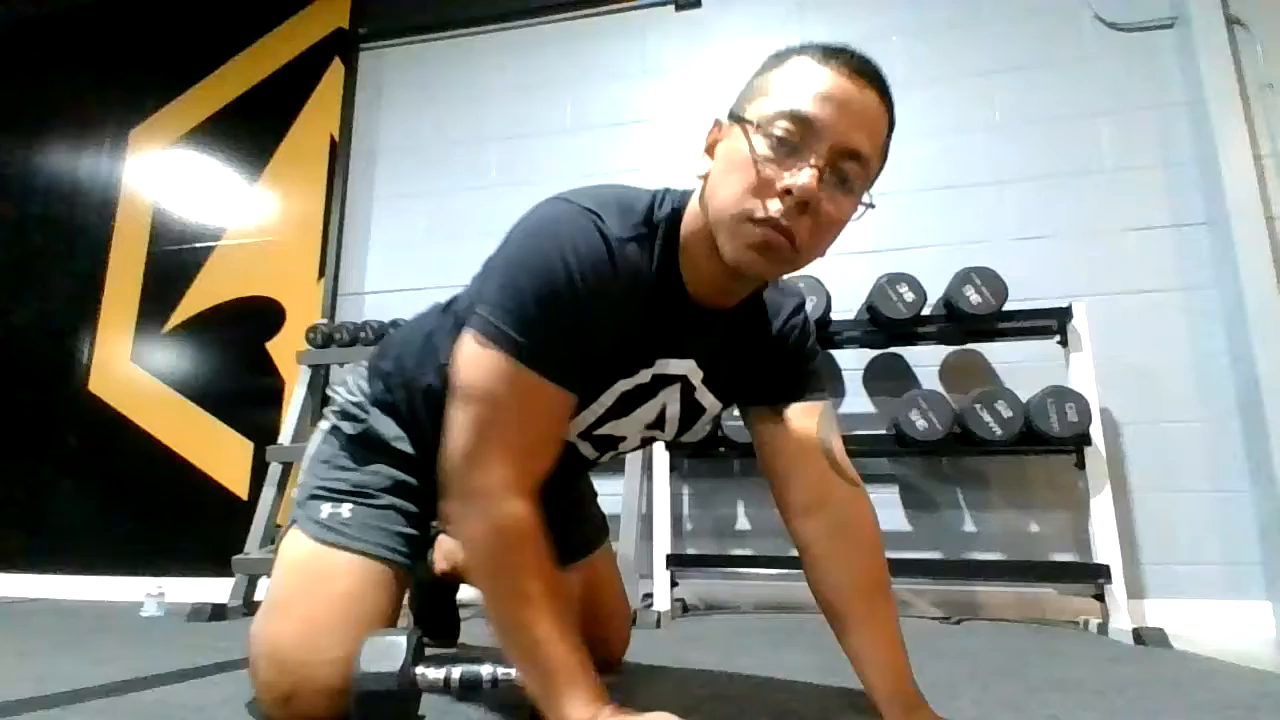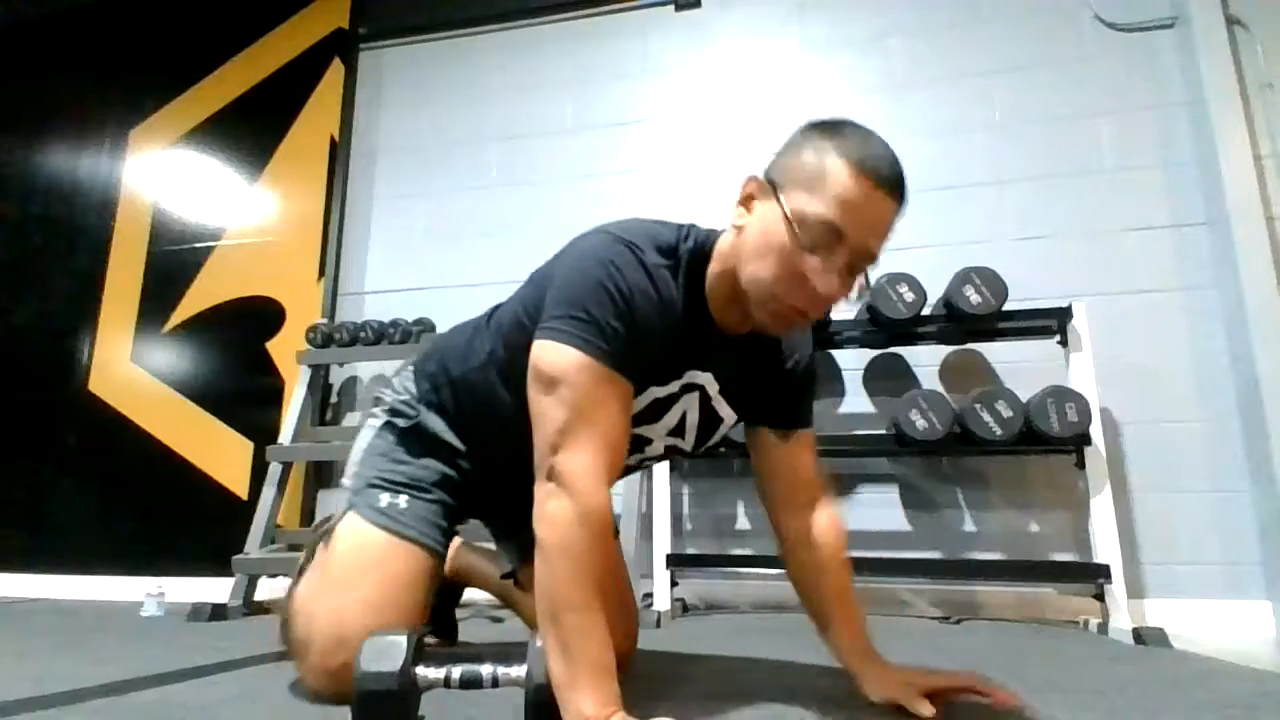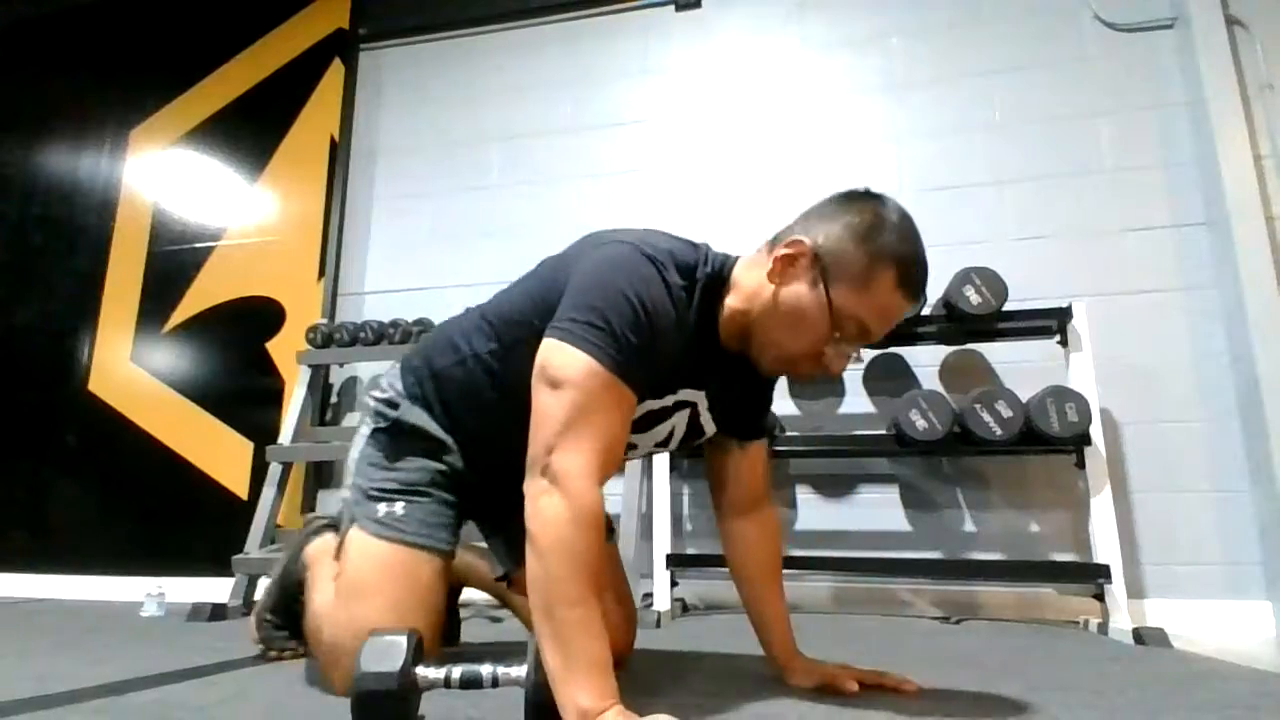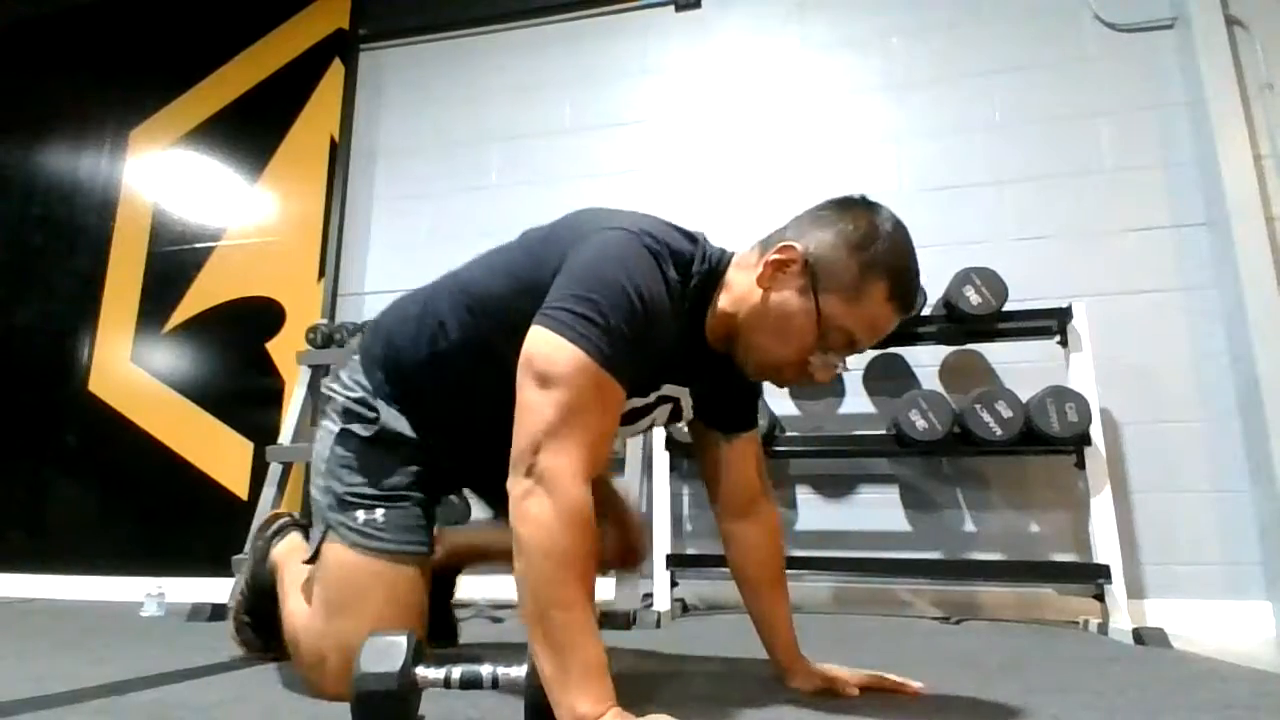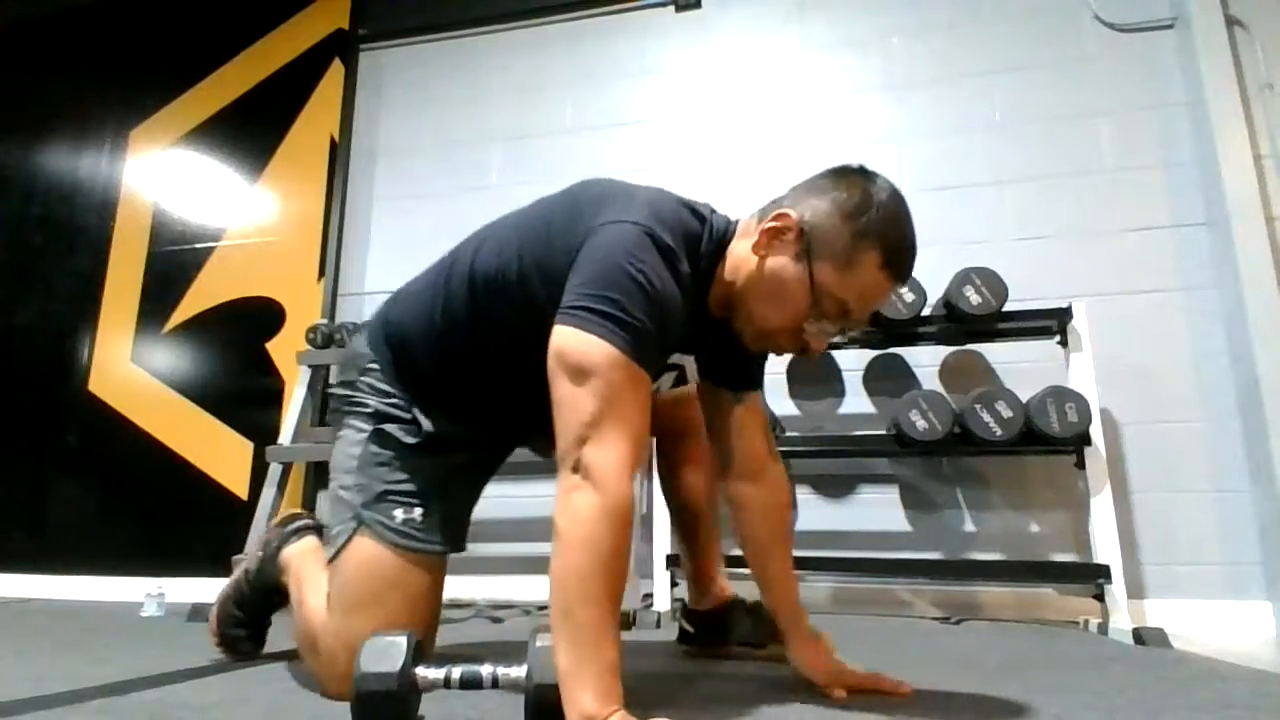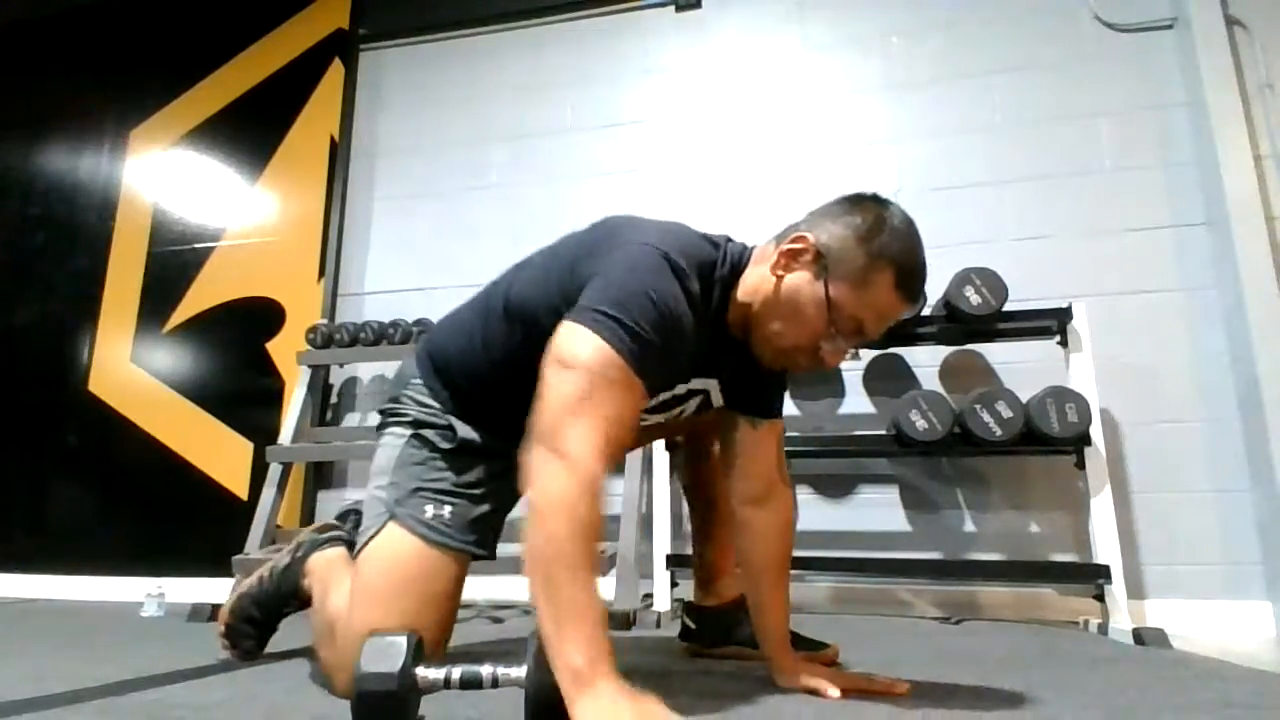
dt=0.3s
person 1, frame 1
left shoulder: (780, 331)
right shoulder: (576, 246)
left elbow: (824, 503)
right elbow: (484, 498)
left hip: (540, 465)
right hip: (393, 432)
left knee: (602, 649)
left ankle: (444, 560)
right ankle: (406, 560)
person 1, frame 2
left shoulder: (784, 359)
right shoulder: (621, 273)
left elbow: (804, 510)
right elbow: (570, 484)
left hip: (548, 474)
right hip: (434, 432)
left knee: (611, 648)
left ankle: (464, 568)
right ankle: (344, 556)
person 1, frame 3
left shoulder: (747, 364)
right shoulder: (635, 282)
left elbow: (746, 510)
right elbow: (561, 483)
left wrist: (789, 661)
left hip: (526, 451)
right hip: (423, 425)
left knee: (607, 643)
left ankle: (454, 569)
right ankle: (318, 558)
person 1, frame 4
left shoulder: (733, 354)
right shoulder: (631, 273)
left elbow: (745, 509)
right elbow: (546, 481)
left wrist: (794, 663)
left hip: (492, 424)
right hip: (392, 409)
left knee: (622, 546)
left ankle: (438, 557)
right ankle: (287, 554)
person 1, frame 5
left shoulder: (742, 308)
right shoulder: (641, 254)
left elbow: (751, 473)
right elbow: (594, 476)
left wrist: (799, 641)
left hip: (524, 392)
right hip: (415, 396)
left ankle: (709, 610)
right ankle: (295, 555)
person 1, frame 6
left shoulder: (760, 334)
right shoulder: (657, 279)
left elbow: (761, 496)
right elbow: (561, 461)
left wrist: (782, 659)
right hip: (451, 414)
left ankle: (715, 612)
right ankle: (319, 564)
